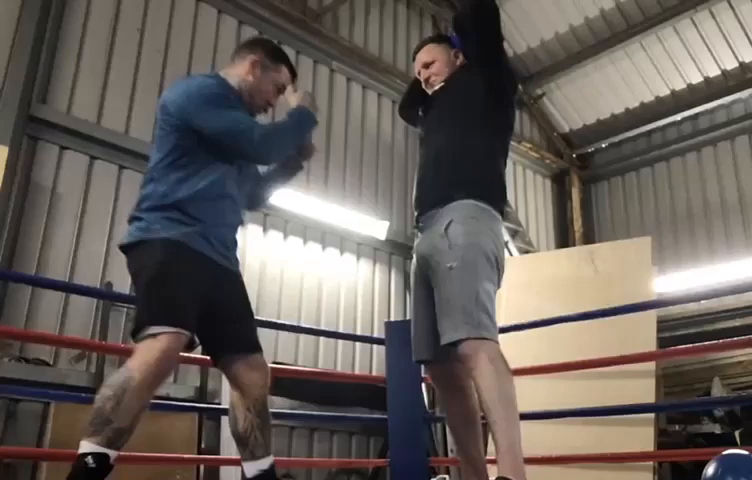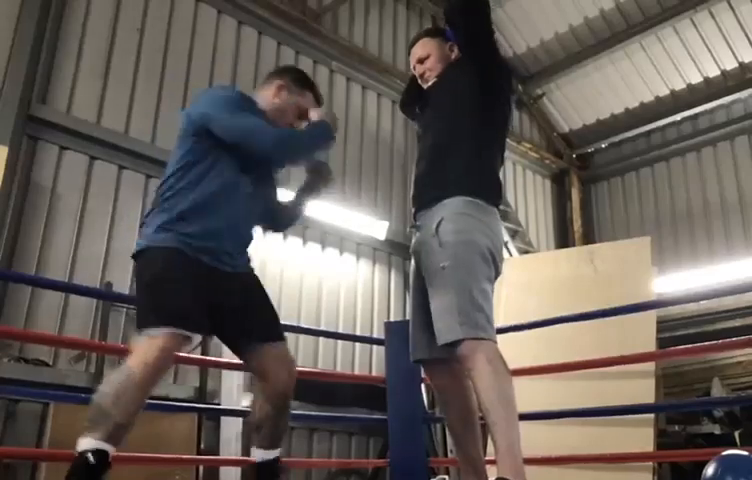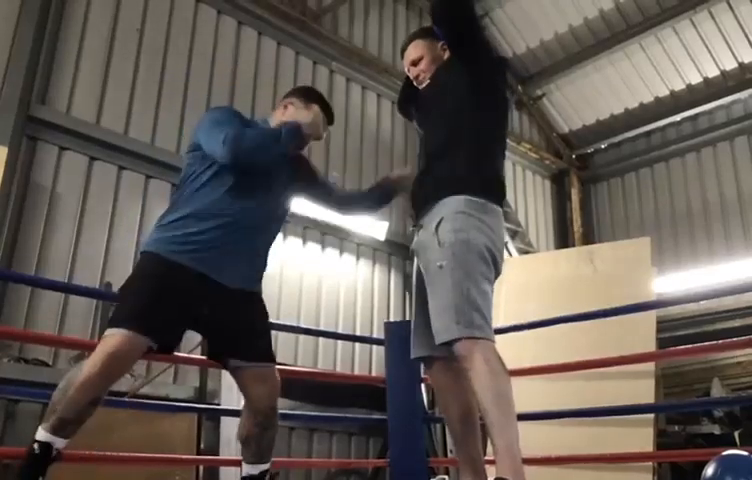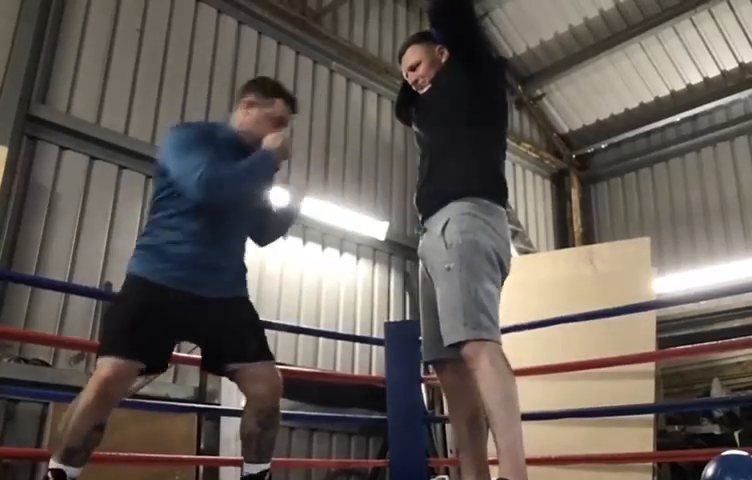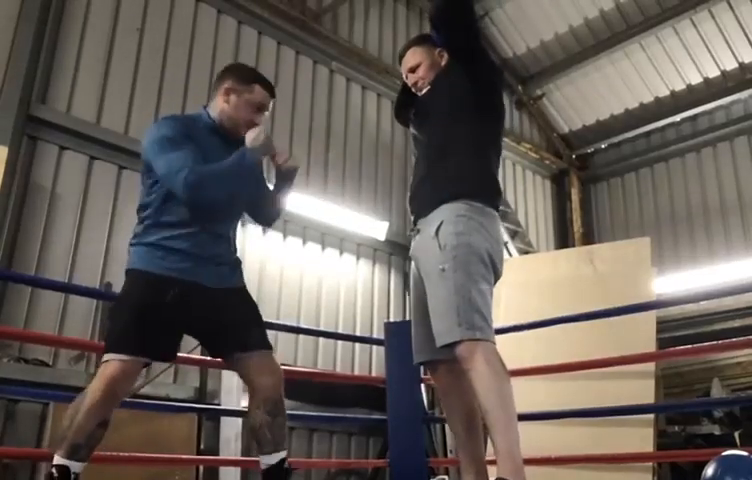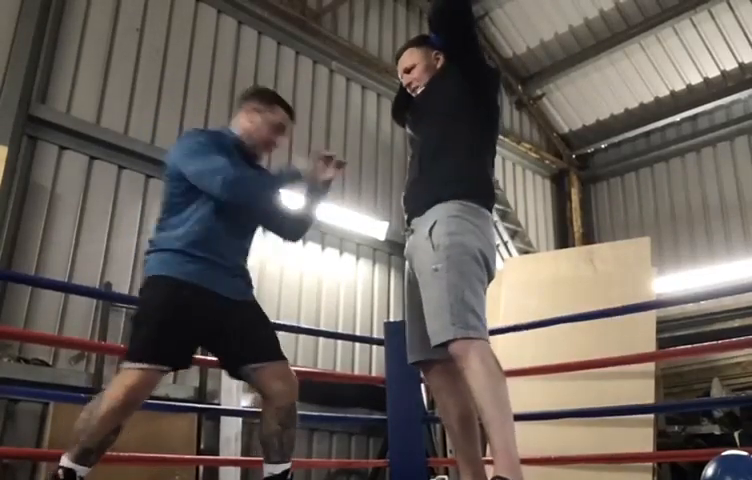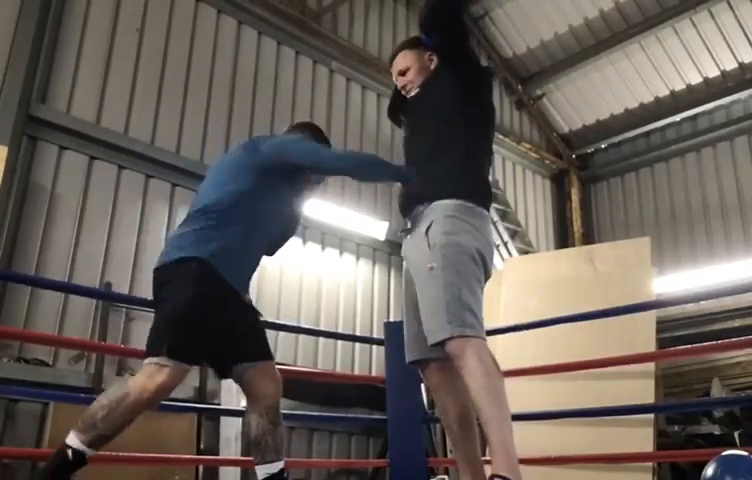
dt=0.2s
person 1, frame 1
left shoulder: (486, 79)
right shoulder: (438, 108)
right elbow: (405, 107)
left wrist: (444, 46)
right wrist: (426, 83)
left hip: (464, 220)
right hip: (431, 232)
left knee: (474, 342)
right knee: (441, 361)
person 1, frame 2
left shoulder: (481, 72)
right shoulder: (438, 101)
right elbow: (407, 102)
left wrist: (440, 44)
right wrist: (422, 76)
left hip: (460, 215)
right hip: (432, 226)
left knee: (471, 341)
right knee: (440, 361)
person 1, frame 3
left shoulder: (475, 71)
right shoulder: (434, 101)
right elbow: (403, 103)
left wrist: (428, 46)
right wrist: (417, 79)
left hip: (461, 216)
right hip: (434, 227)
left knee: (469, 341)
right knee: (441, 359)
person 1, frame 4
left shoulder: (474, 74)
right shoulder: (433, 107)
right elbow: (401, 109)
left wrist: (424, 48)
right wrist: (416, 85)
left hip: (465, 217)
right hip: (437, 229)
left knee: (475, 342)
right knee: (448, 361)
person 1, frame 5
left shoulder: (472, 78)
right shoulder: (431, 110)
right elbow: (399, 110)
left wrist: (428, 51)
right wrist: (413, 86)
left hip: (460, 220)
right hip: (430, 231)
left knee: (470, 342)
right knee: (442, 362)
person 1, frame 6
left shoulder: (469, 80)
right shoulder: (427, 110)
right elbow: (397, 111)
left wrist: (429, 47)
right wrist: (411, 87)
left hip: (453, 219)
right hip: (425, 231)
left knee: (464, 341)
right knee: (437, 363)
person 1, frame 7
left shoulder: (462, 78)
right shoulder: (422, 109)
right elbow: (393, 111)
left wrist: (418, 50)
right wrist: (407, 88)
left hip: (450, 220)
right hip: (422, 232)
left knee: (461, 341)
right knee: (435, 362)
person 2, frame 1
left shoulder: (230, 122)
right shoulder: (199, 90)
left elbow: (251, 193)
right elbow: (262, 145)
left wrist: (291, 161)
right wrist: (302, 116)
left hip: (215, 258)
right hip: (168, 241)
left knee: (254, 379)
right knee: (161, 349)
person 2, frame 2
left shoulder: (279, 147)
right shoulder: (224, 102)
left elbow: (276, 221)
right elbow: (274, 145)
left wrist: (309, 191)
right wrist: (322, 130)
left hip: (229, 268)
right hip: (177, 250)
left knee: (279, 371)
right knee: (158, 350)
person 2, frame 3
left shoulder: (293, 164)
right shoulder: (221, 121)
left elbow: (343, 203)
right elbow: (236, 148)
left wrist: (390, 186)
right wrist: (292, 130)
left hip: (239, 284)
right hip: (174, 261)
left knee: (264, 389)
right knee: (115, 353)
person 2, frame 4
left shoulder: (254, 163)
right shoulder: (188, 138)
left elbow: (262, 233)
right elbow: (207, 188)
left wrist: (290, 212)
right wrist: (266, 158)
left hip: (223, 293)
right hip: (157, 281)
left knee: (266, 387)
right knee: (108, 381)
person 2, frame 5
left shoulder: (240, 154)
right shoulder: (169, 131)
left elbow: (266, 214)
right elbow: (194, 185)
left wrist: (284, 178)
right wrist: (251, 155)
left hip: (221, 282)
right hip: (158, 273)
left knee: (267, 378)
right knee: (114, 377)
person 2, frame 6
left shoulder: (254, 175)
right shoulder: (194, 143)
left elbow: (291, 229)
right elbow: (226, 184)
left wrist: (318, 188)
right wrist: (295, 177)
left hip: (230, 291)
right hip: (175, 281)
left knee: (281, 385)
right knee: (131, 385)
person 2, frame 7
left shoulder: (266, 172)
right shoulder: (276, 148)
left elbow: (266, 241)
right elbow: (343, 161)
left wrist: (292, 212)
right wrist: (404, 173)
left hip: (224, 281)
right hip: (195, 267)
left knee: (266, 387)
right knee: (159, 377)
